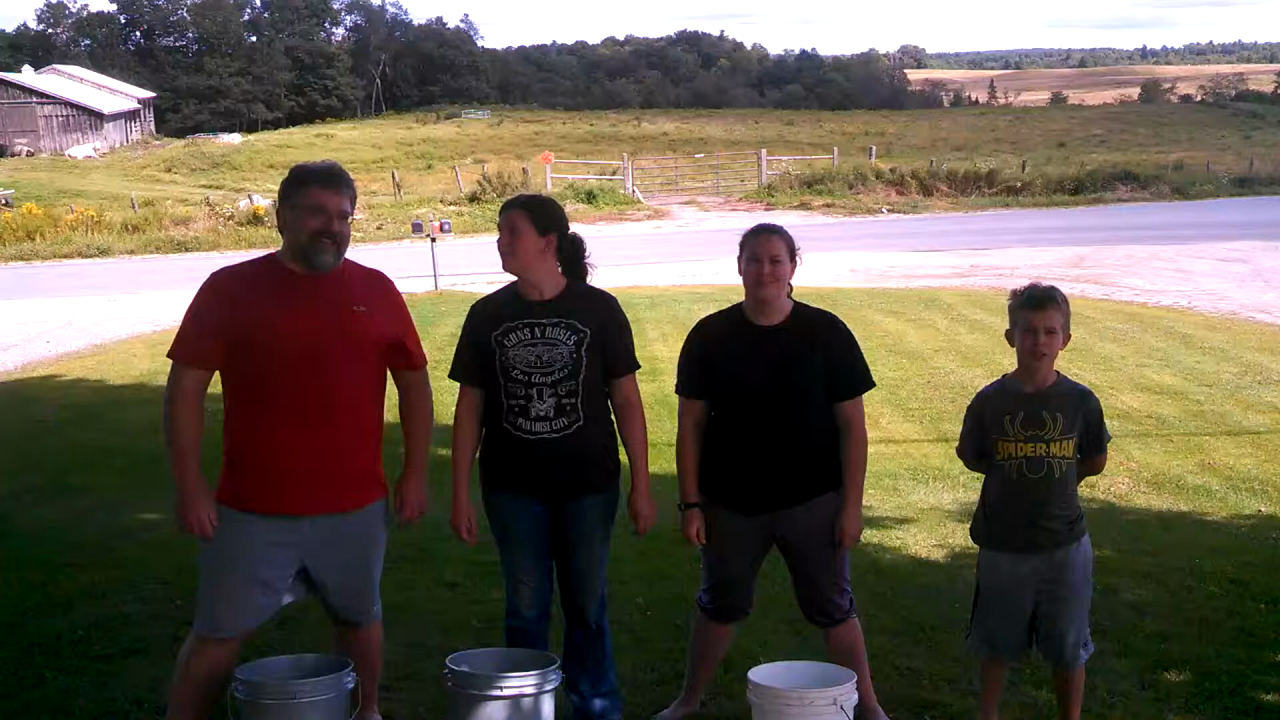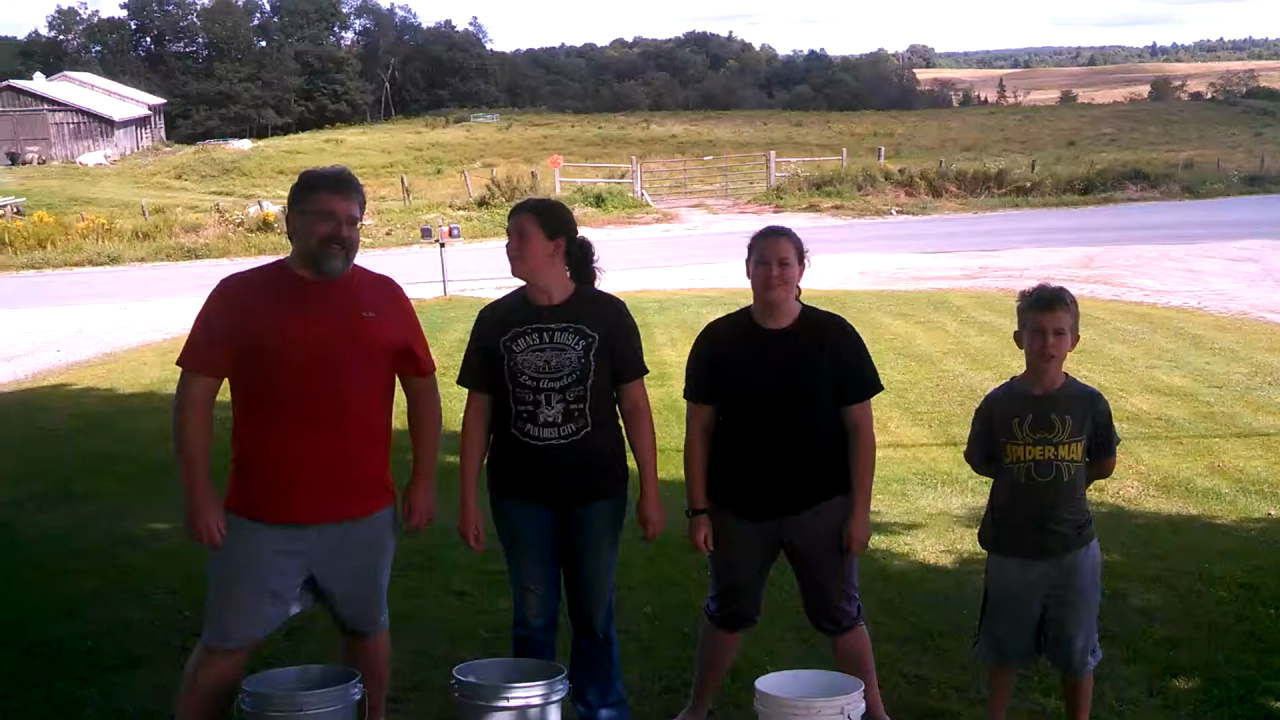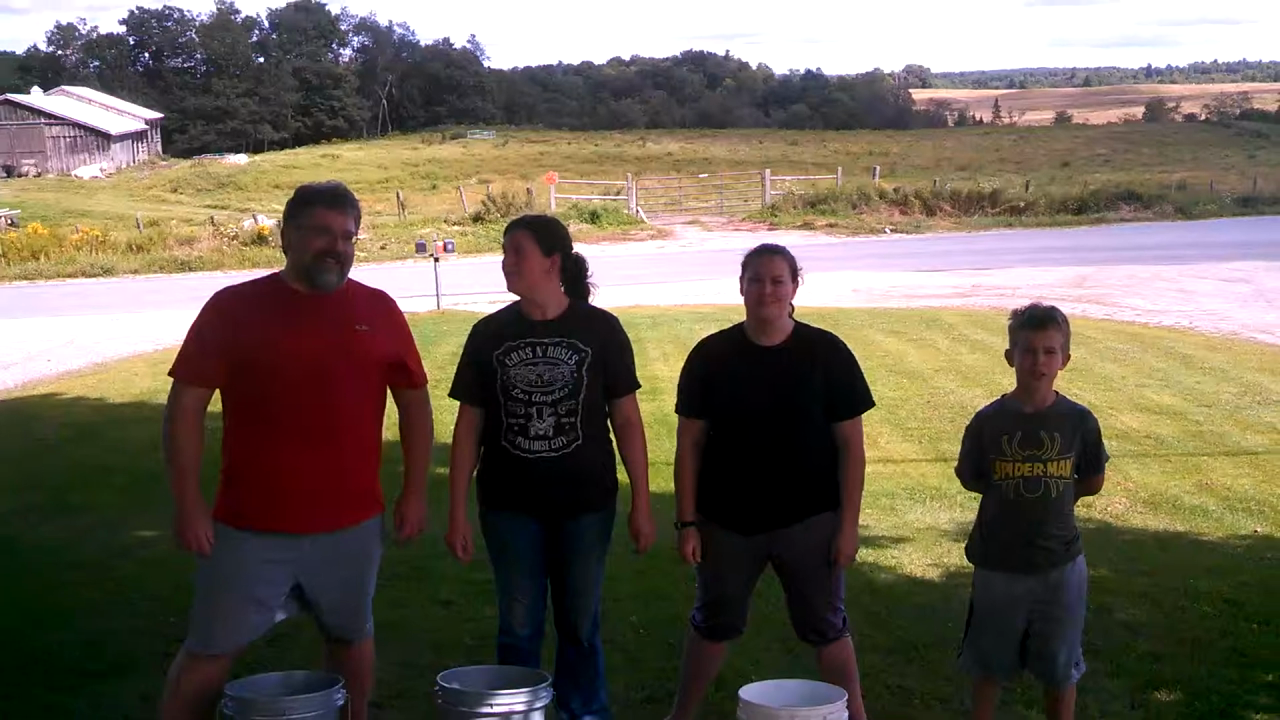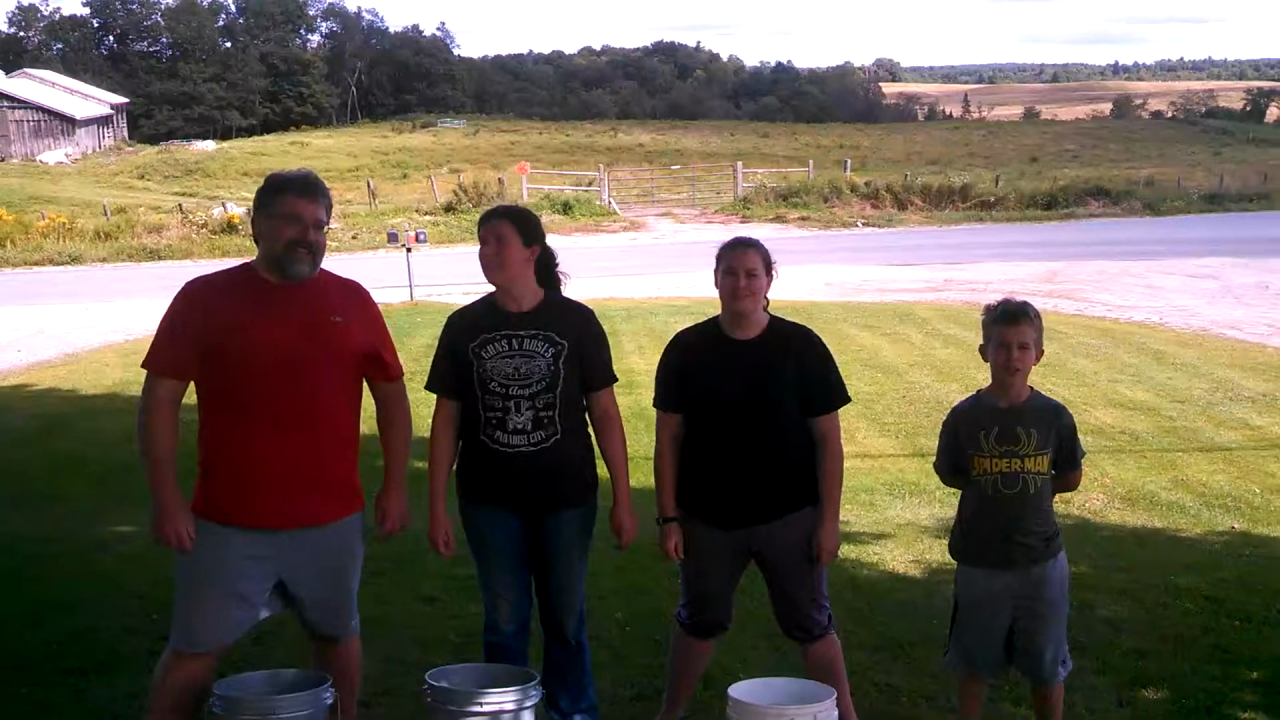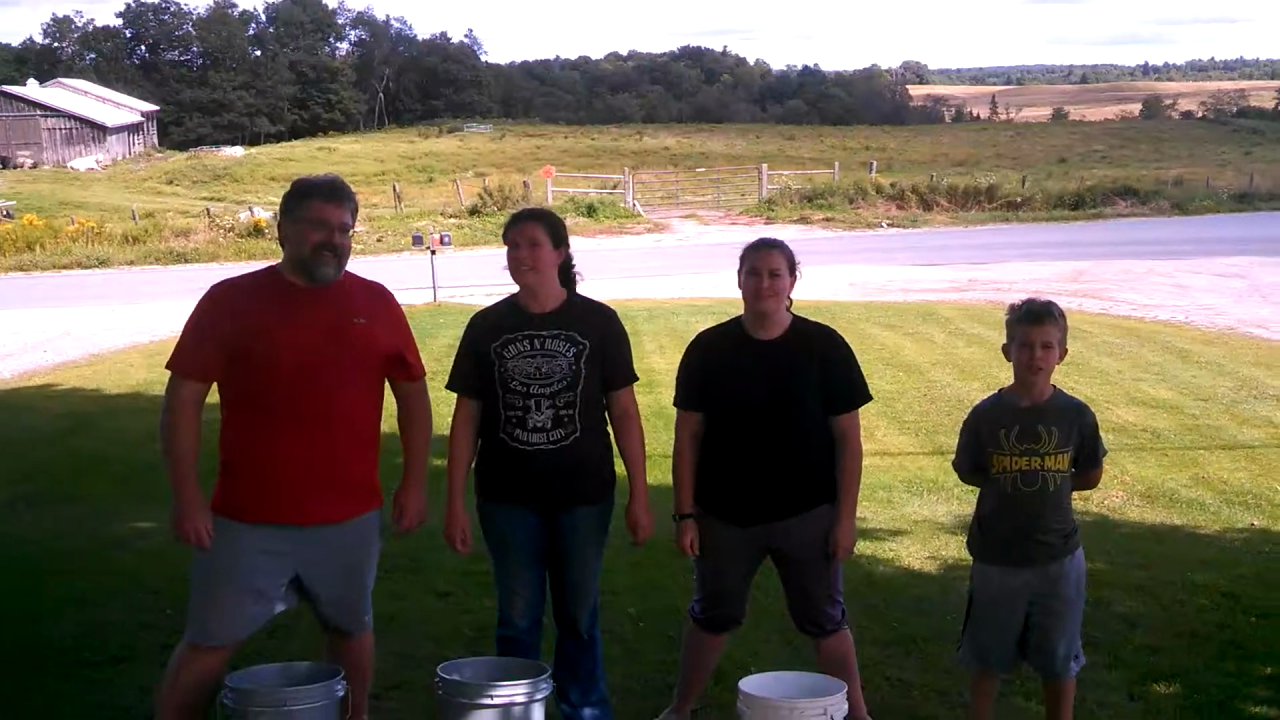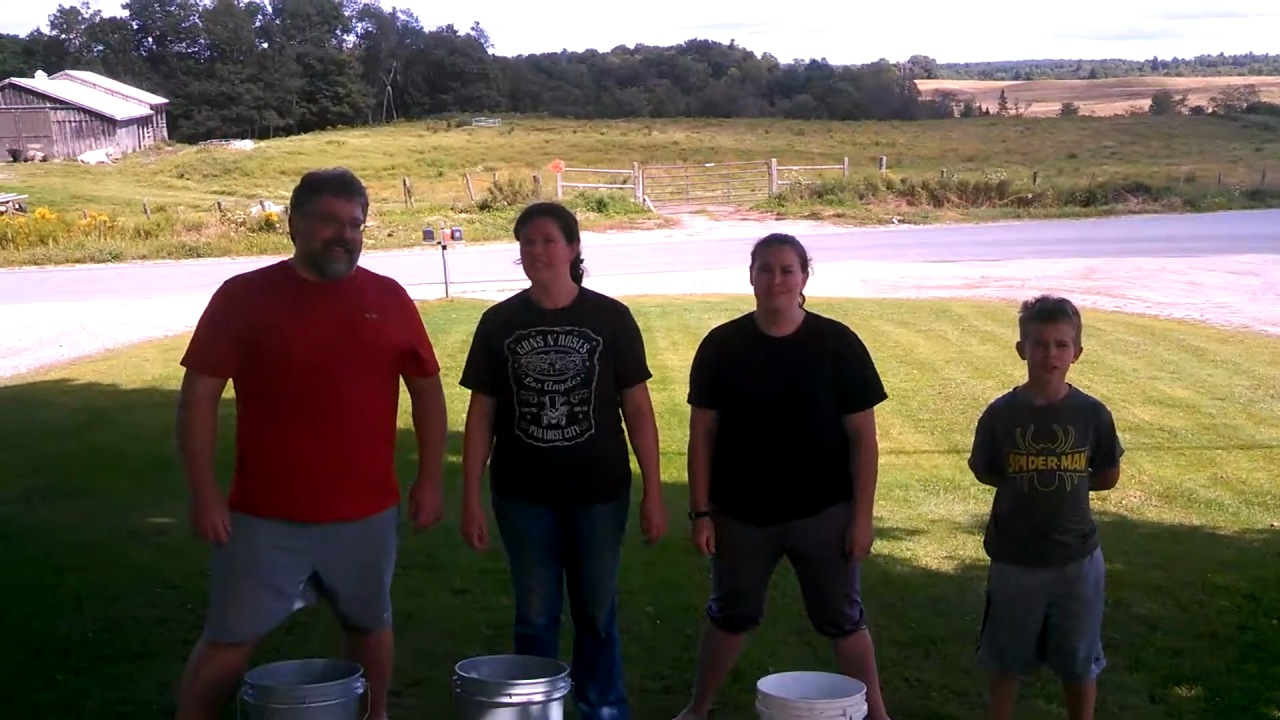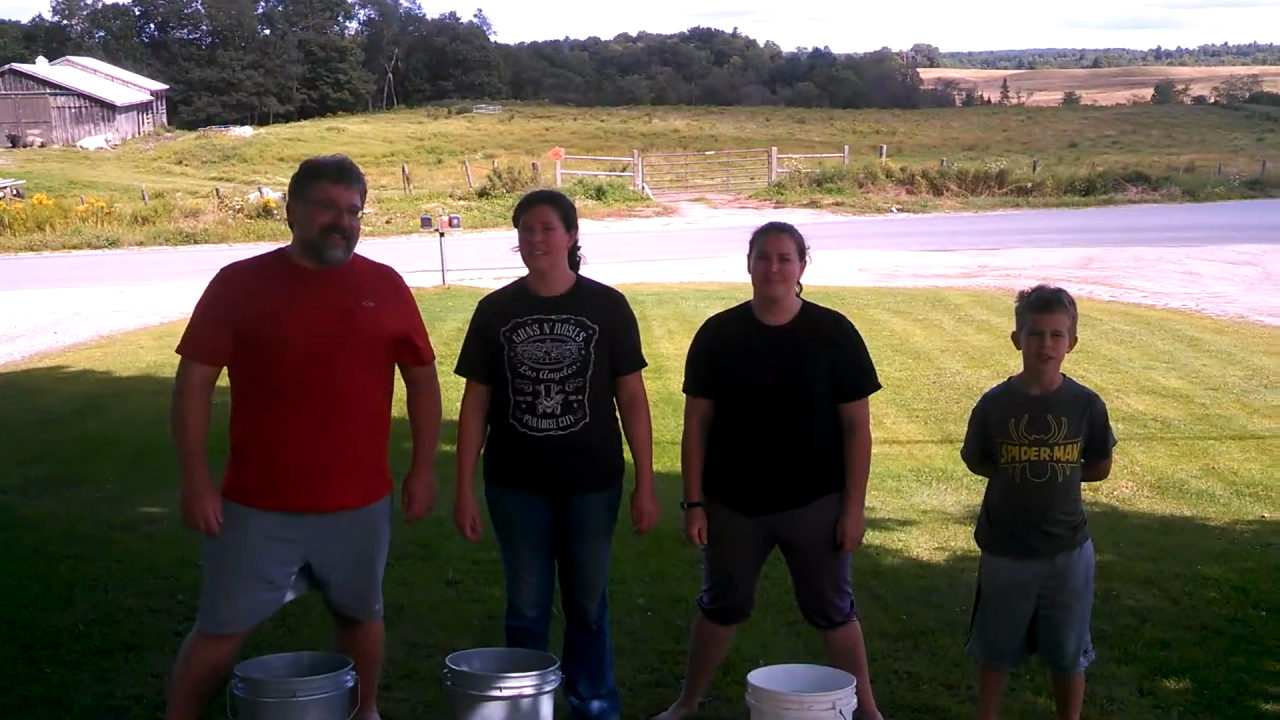
dt=0.1s
person 1, frame 1
left shoulder: (376, 291)
right shoulder: (229, 288)
left elbow: (413, 380)
right elbow: (186, 385)
left wrist: (415, 472)
right wrist: (189, 483)
left hip: (353, 505)
right hip: (253, 509)
left knee: (359, 617)
right knee: (218, 633)
person 1, frame 2
left shoulder: (384, 296)
right shoulder: (239, 295)
left elbow: (422, 387)
right elbow: (195, 393)
left wrist: (423, 479)
right wrist: (198, 491)
left hip: (362, 514)
right hip: (260, 517)
left knee: (366, 627)
right knee: (226, 643)
person 1, frame 3
left shoulder: (377, 310)
right shoulder: (232, 307)
left elbow: (413, 399)
right elbow: (186, 405)
left wrist: (414, 490)
right wrist: (188, 501)
left hip: (350, 524)
right hip: (248, 526)
left knee: (351, 636)
right knee: (210, 650)
person 1, frame 4
left shoulder: (352, 301)
right shoulder: (204, 298)
left elbow: (390, 391)
right elbow: (160, 396)
left wrist: (395, 484)
right wrist: (165, 496)
left hip: (331, 518)
right hip: (228, 521)
left knee: (336, 633)
right knee: (195, 647)
person 1, frame 5
left shoulder: (375, 302)
right shoulder: (230, 300)
left elbow: (412, 392)
right elbow: (184, 397)
left wrist: (414, 482)
right wrist: (186, 494)
left hip: (349, 516)
right hip: (247, 519)
left knee: (350, 627)
right knee: (209, 641)
person 1, frame 6
left shoulder: (388, 298)
right shoulder: (243, 295)
left elbow: (426, 388)
right elbow: (200, 392)
left wrist: (430, 478)
right wrist: (203, 490)
left hip: (366, 512)
right hip: (264, 515)
left knee: (369, 624)
right knee: (229, 638)
person 1, frame 7
left shoulder: (386, 286)
right shoulder: (238, 283)
left elbow: (421, 376)
right elbow: (194, 380)
left wrist: (423, 468)
right wrist: (195, 479)
left hip: (359, 502)
right hip: (257, 505)
left knee: (360, 615)
right knee: (219, 629)
person 2, frame 1
left shoulder: (598, 309)
right shoulder: (487, 315)
left elbow: (626, 398)
right elbow: (471, 404)
left wrist: (641, 484)
right wrist: (460, 491)
left hip: (587, 483)
right hip: (512, 485)
left knee: (586, 605)
right knee: (525, 605)
person 2, frame 2
left shoulder: (607, 313)
right shoulder: (495, 320)
left elbow: (634, 404)
right elbow: (479, 411)
left wrist: (650, 491)
right wrist: (468, 498)
left hip: (595, 490)
right hip: (520, 493)
left knee: (594, 613)
right knee: (533, 614)
person 2, frame 3
left shoulder: (600, 329)
right shoulder: (489, 334)
left elbow: (626, 418)
right elbow: (470, 425)
left wrist: (641, 503)
right wrist: (457, 510)
left hip: (584, 502)
right hip: (509, 505)
left knee: (580, 623)
right knee: (519, 625)
person 2, frame 4
left shoulder: (575, 321)
right shoulder: (464, 326)
left elbow: (604, 412)
right elbow: (446, 418)
left wrist: (622, 498)
right wrist: (437, 504)
left hip: (565, 497)
right hip: (489, 500)
left knee: (565, 620)
right knee: (504, 621)
person 2, frame 5
left shoulder: (598, 322)
right shoulder: (486, 326)
left elbow: (624, 410)
right elbow: (467, 416)
left wrist: (639, 495)
right wrist: (455, 501)
left hip: (582, 494)
right hip: (507, 497)
left knee: (578, 615)
right knee: (518, 616)
person 2, frame 6
left shoulder: (610, 318)
right shoulder: (499, 322)
left elbow: (637, 407)
right elbow: (482, 412)
left wrist: (653, 493)
right wrist: (471, 498)
left hip: (598, 491)
right hip: (522, 493)
left knee: (595, 613)
right knee: (535, 614)
person 2, frame 7
left shoulder: (607, 306)
right shoulder: (495, 310)
left elbow: (632, 396)
right elbow: (476, 400)
left wrist: (645, 483)
right wrist: (464, 487)
left hip: (592, 481)
right hip: (515, 483)
left knee: (587, 604)
right knee: (526, 606)
person 3, frame 1
left shoulder: (826, 332)
right shoulder: (710, 335)
left elbow: (851, 424)
right elbow: (691, 423)
left wrist: (852, 503)
right wrist: (690, 501)
left hip: (812, 500)
right hip: (730, 502)
left knee: (834, 607)
right knee: (718, 605)
person 3, frame 2
left shoulder: (834, 335)
right shoulder: (718, 339)
left elbow: (860, 428)
right elbow: (699, 428)
left wrist: (860, 509)
right wrist: (698, 508)
left hip: (821, 506)
right hip: (738, 508)
left knee: (841, 615)
right knee: (727, 613)
person 3, frame 3
left shoulder: (826, 352)
right shoulder: (711, 355)
left elbow: (850, 444)
right elbow: (690, 443)
left wrist: (848, 524)
right wrist: (688, 521)
left hip: (809, 520)
right hip: (727, 522)
left knee: (826, 627)
right knee: (713, 624)
person 3, frame 4
left shoulder: (802, 346)
right shoulder: (686, 349)
left elbow: (827, 439)
right elbow: (669, 437)
left wrist: (828, 519)
right wrist: (669, 517)
left hip: (789, 515)
right hip: (708, 517)
left knee: (811, 624)
right knee: (698, 621)
person 3, frame 5
left shoulder: (824, 346)
right shoulder: (709, 348)
left elbow: (847, 437)
right elbow: (688, 436)
left wrist: (846, 516)
right wrist: (685, 513)
left hip: (807, 512)
right hip: (725, 514)
left knee: (824, 620)
right knee: (712, 616)
person 3, frame 6
left shoulder: (838, 343)
right shoulder: (722, 345)
left elbow: (863, 435)
right elbow: (703, 433)
left wrist: (862, 515)
right wrist: (701, 511)
left hip: (823, 511)
right hip: (741, 512)
left knee: (842, 619)
right knee: (730, 615)
person 3, frame 7
left shoulder: (834, 332)
right shoulder: (717, 334)
left elbow: (856, 425)
right elbow: (698, 423)
left wrist: (854, 506)
right wrist: (694, 501)
left hip: (815, 501)
right hip: (734, 502)
left knee: (834, 611)
right knee: (720, 607)
person 4, frame 1
left shoulder: (1081, 400)
right shoulder: (989, 400)
left elbow: (1095, 463)
right elbow: (972, 459)
left wrist: (1038, 476)
right wrist: (1013, 476)
left hip: (1065, 543)
right hip: (1002, 543)
left knee: (1069, 648)
right knee: (996, 644)
person 4, frame 2
left shoulder: (1090, 402)
right shoulder: (998, 403)
left elbow: (1105, 466)
right elbow: (980, 463)
left wrist: (1063, 480)
right wrist: (1020, 479)
left hip: (1073, 548)
right hip: (1011, 548)
left knee: (1078, 653)
right knee: (1004, 650)
person 4, frame 3
left shoulder: (1079, 421)
right shoulder: (988, 420)
left elbow: (1092, 483)
right elbow: (971, 480)
left wrist: (1049, 495)
right wrist: (1011, 493)
left hip: (1060, 564)
right hip: (998, 564)
left knee: (1061, 667)
right knee: (989, 663)
person 4, frame 4
left shoulder: (1055, 416)
right shoulder: (964, 416)
left elbow: (1070, 479)
right elbow: (949, 476)
left wrist: (1031, 490)
right wrist: (988, 489)
left hip: (1041, 560)
right hip: (979, 560)
left knee: (1047, 664)
right knee: (974, 660)
person 4, frame 5
left shoulder: (1076, 414)
right shoulder: (986, 414)
left elbow: (1091, 476)
right elbow: (969, 473)
left wrist: (1048, 488)
right wrist: (1009, 487)
left hip: (1058, 558)
right hip: (996, 557)
left knee: (1060, 660)
right knee: (988, 657)
person 4, frame 6
left shoulder: (1092, 413)
right shoulder: (1001, 413)
left elbow: (1108, 476)
right elbow: (984, 473)
left wrist: (1066, 487)
right wrist: (1024, 487)
left hip: (1077, 558)
right hip: (1014, 558)
left knee: (1080, 661)
right knee: (1006, 657)
person 4, frame 7
left shoulder: (1086, 404)
right shoulder: (994, 403)
left elbow: (1101, 468)
right elbow: (976, 462)
left wrist: (1053, 480)
right wrist: (1031, 479)
left hip: (1067, 550)
right hip: (1004, 549)
left knee: (1069, 654)
right knee: (996, 650)
